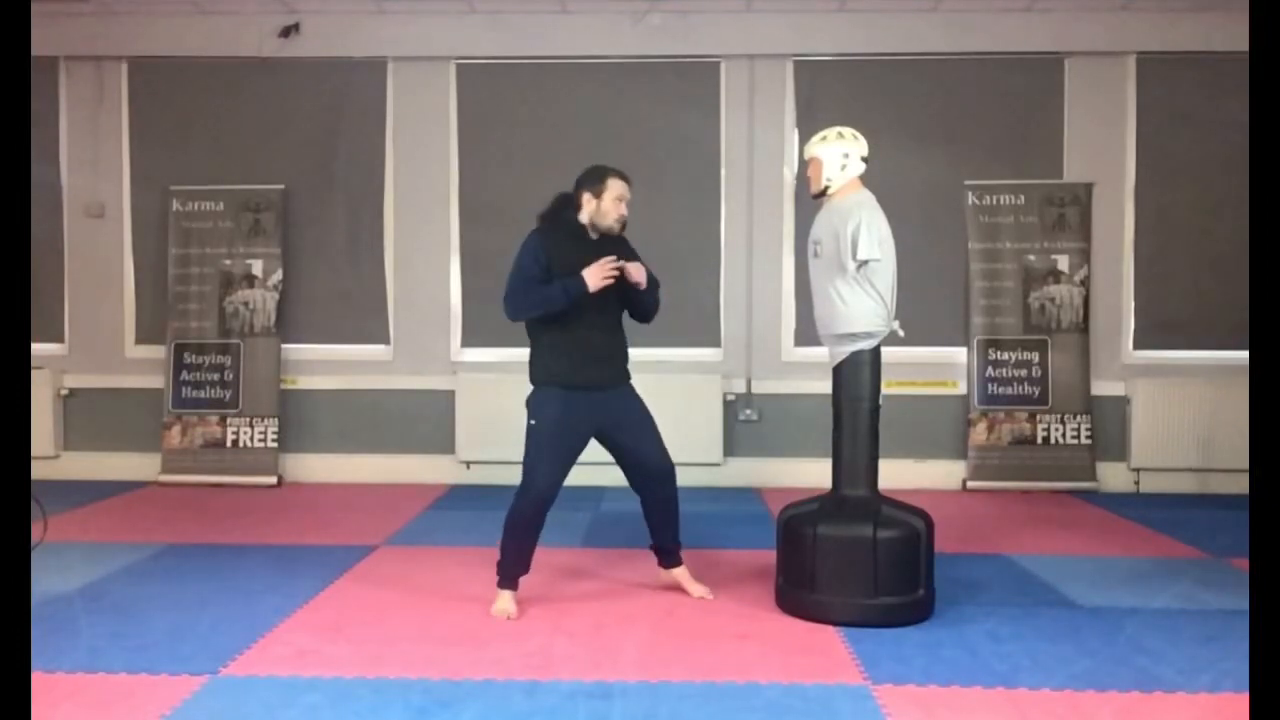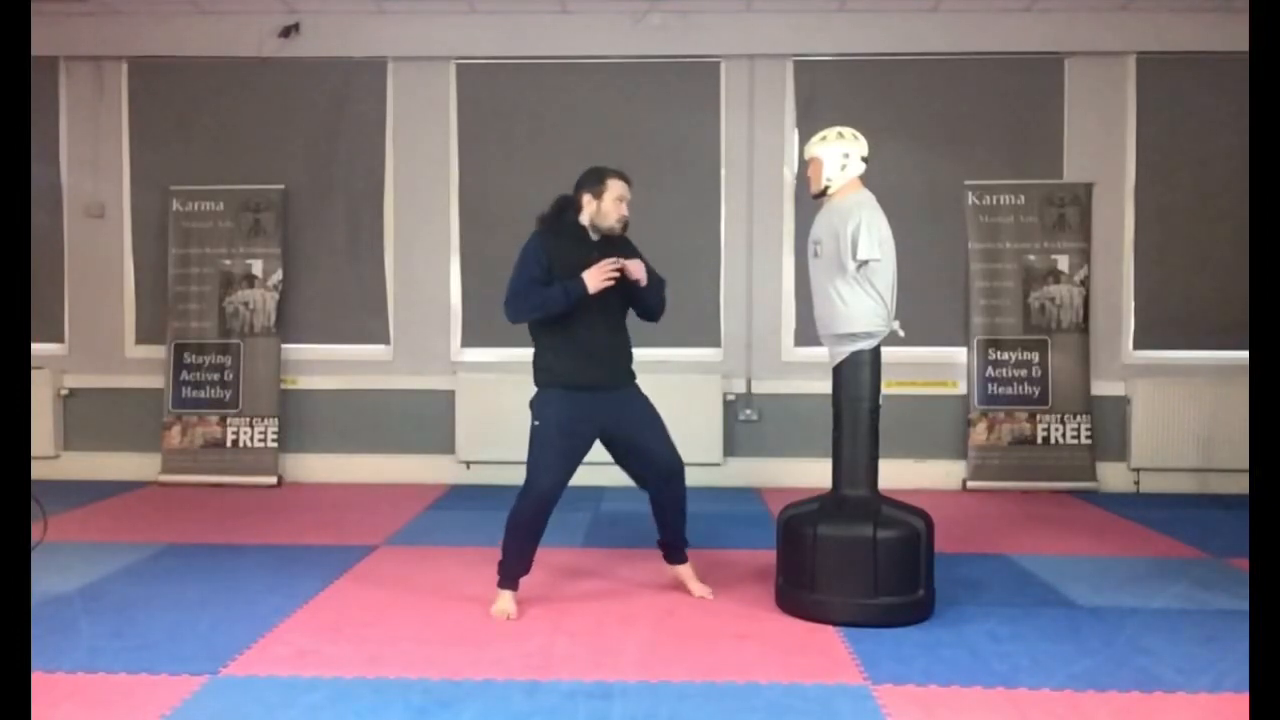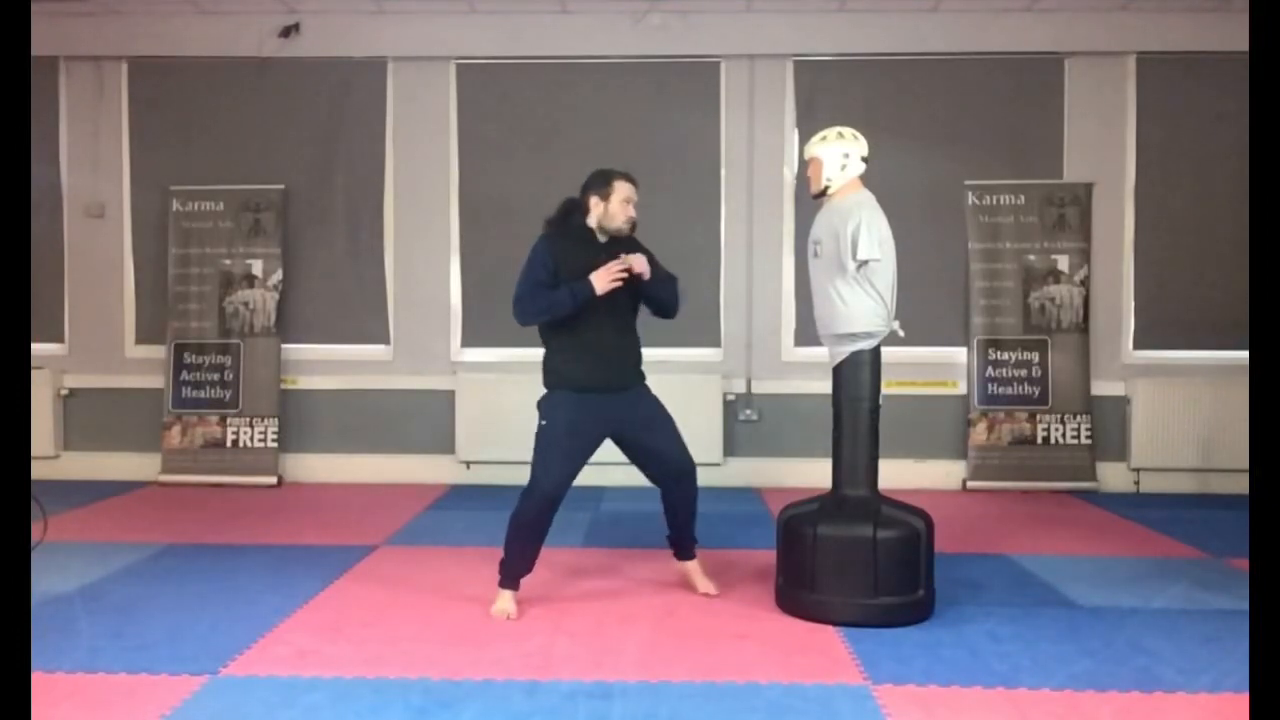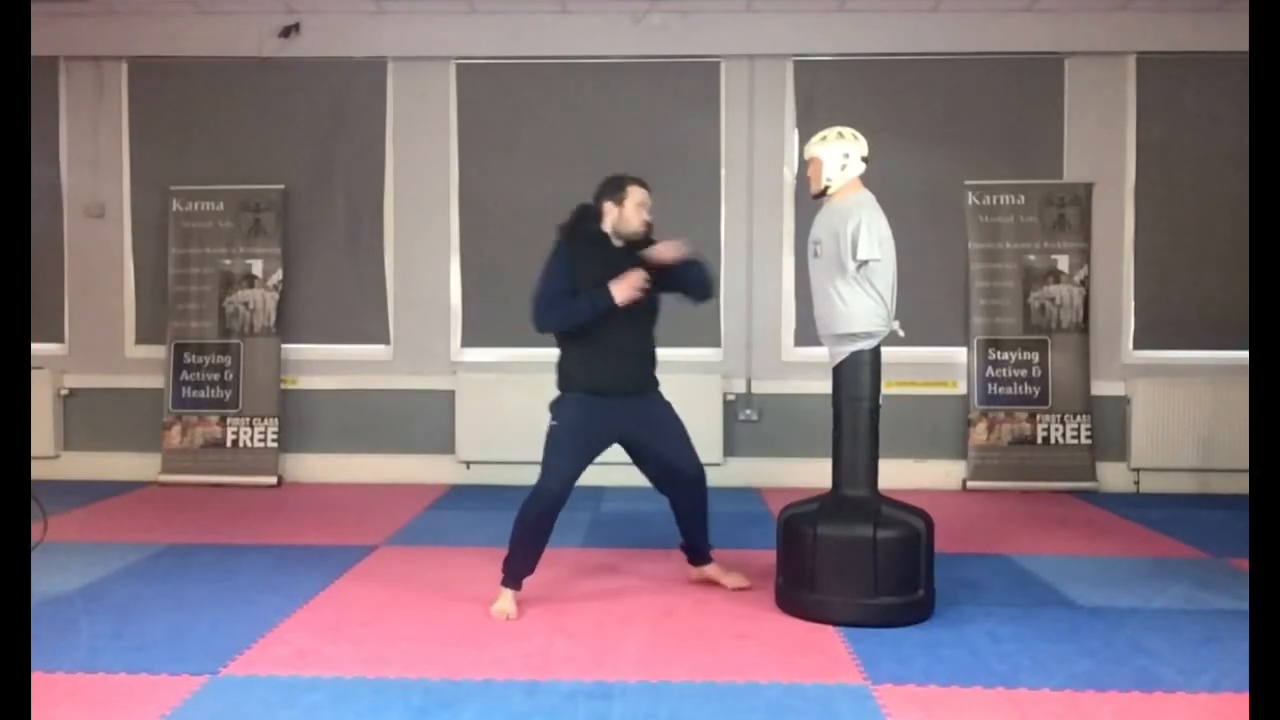
dt=0.1s
person 1, frame 1
left shoulder: (617, 247)
right shoulder: (543, 243)
left elbow: (644, 312)
right elbow: (516, 304)
left wrist: (643, 285)
right wrist: (579, 284)
left hip: (614, 389)
right hip: (559, 394)
left knee: (657, 472)
right knee: (537, 488)
left ankle: (672, 565)
right ankle: (507, 587)
person 1, frame 2
left shoulder: (621, 248)
right shoulder: (546, 245)
left elbow: (654, 310)
right elbow: (517, 306)
left wrist: (645, 280)
right wrist: (579, 286)
left hip: (619, 390)
right hip: (563, 395)
left knee: (667, 470)
right knee: (541, 488)
left ankle: (679, 563)
right ankle: (507, 587)
person 1, frame 3
left shoulder: (630, 249)
right shoulder: (553, 248)
left elbow: (669, 306)
right elbow: (526, 309)
left wrist: (650, 276)
right wrist: (587, 288)
left hip: (629, 391)
right hip: (572, 396)
left knee: (678, 469)
right knee: (545, 488)
left ankle: (687, 560)
right ankle: (508, 587)
person 1, frame 4
left shoulder: (649, 254)
right shoulder: (572, 254)
left elbow: (698, 287)
right elbow: (547, 316)
left wrist: (679, 259)
right wrist: (608, 298)
left hip: (641, 397)
right hip: (584, 399)
left knee: (688, 476)
right knee: (551, 488)
left ankle: (702, 562)
right ankle: (510, 586)
person 2, frame 1
left shoulder: (860, 210)
right shoulder: (834, 210)
left elbow: (877, 272)
left wrist: (878, 321)
left hip: (858, 336)
right hip: (845, 337)
left knee: (857, 420)
right knee: (846, 422)
left ankle: (858, 494)
right ankle: (847, 493)
person 2, frame 2
left shoulder: (862, 211)
right shoulder: (833, 210)
left elbow: (876, 277)
left wrist: (880, 324)
left hip: (858, 337)
right hip: (845, 337)
person 2, frame 3
left shoulder: (860, 210)
right shoulder: (835, 210)
left elbow: (878, 273)
left wrist: (878, 319)
left hip: (858, 335)
right hip: (845, 336)
left knee: (857, 414)
right knee: (846, 418)
left ankle: (858, 493)
right ankle: (848, 491)
person 2, frame 4
left shoulder: (862, 212)
right shoulder: (833, 210)
left elbow: (876, 275)
left wrist: (878, 324)
left hip: (858, 336)
right hip: (844, 335)
